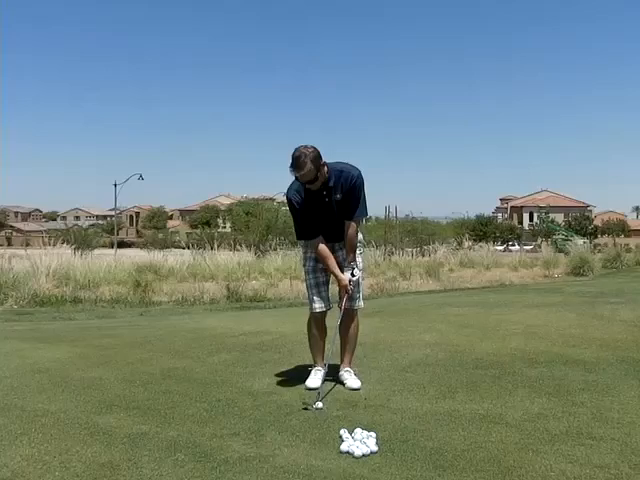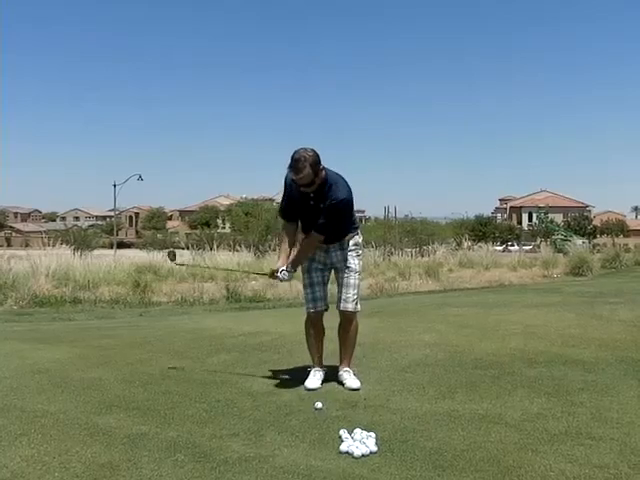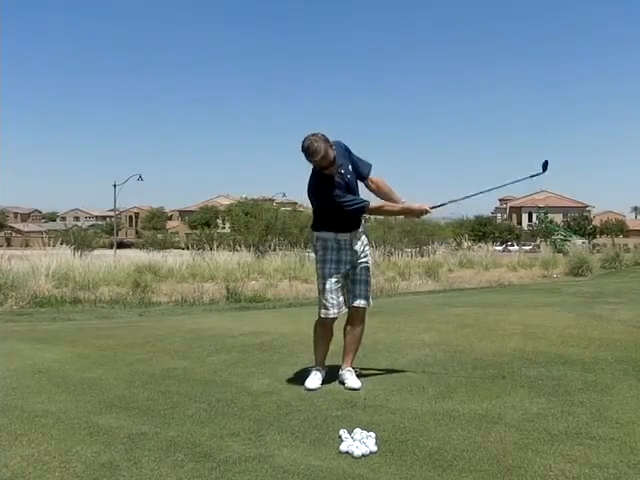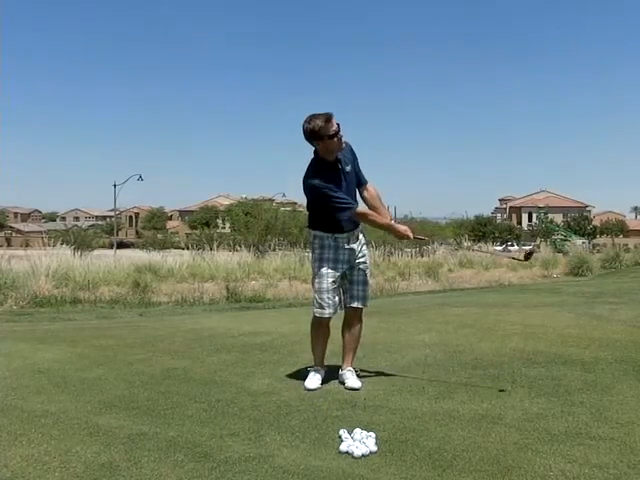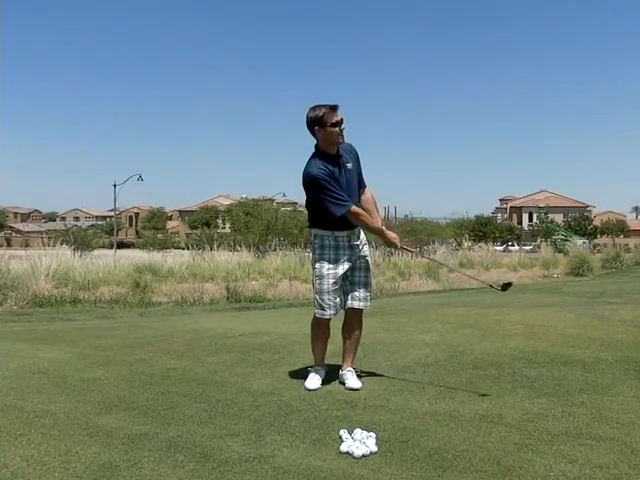
dt=0.7s
person 1, frame 1
left shoulder: (350, 176)
right shoulder: (295, 194)
left elbow: (352, 225)
right elbow: (315, 241)
left wrist: (349, 265)
right wrist: (337, 275)
left hip: (348, 244)
right hip: (315, 249)
left knee: (351, 308)
right knee: (317, 310)
left ankle: (346, 367)
right ankle: (318, 367)
person 1, frame 2
left shoulder: (339, 193)
right shoulder: (292, 181)
left elbow: (316, 237)
right elbow: (289, 222)
left wrist: (291, 266)
right wrist: (283, 259)
left hip: (345, 245)
right hip: (311, 249)
left knee: (348, 311)
right knee: (314, 312)
left ankle: (345, 368)
right ankle: (317, 367)
person 1, frame 3
left shoulder: (341, 150)
right shoulder: (320, 189)
left elbow: (371, 181)
right elbow: (373, 209)
left wrist: (403, 204)
right wrist: (409, 210)
left hip: (357, 238)
right hip: (330, 243)
left knee: (358, 309)
right knee: (328, 312)
left ankle: (347, 368)
right ankle: (318, 368)
person 1, frame 4
left shoulder: (347, 151)
right shoulder: (315, 180)
left elbow: (365, 189)
right elbow: (358, 212)
left wrist: (390, 221)
right wrist: (393, 229)
left hip: (355, 239)
right hip: (328, 243)
left knee: (355, 309)
right knee: (323, 311)
left ankle: (347, 368)
right ankle: (317, 368)
person 1, frame 5
left shoulder: (349, 152)
right shoulder: (315, 172)
left elbow: (364, 192)
right elbow: (351, 211)
left wrist: (381, 227)
right wrist: (383, 234)
left hip: (357, 238)
right hip: (328, 242)
left knee: (356, 308)
right knee: (324, 311)
left ankle: (347, 368)
right ankle: (317, 368)
